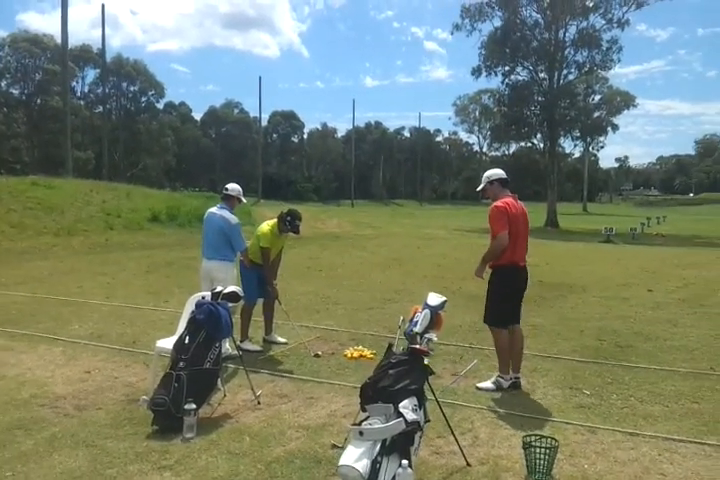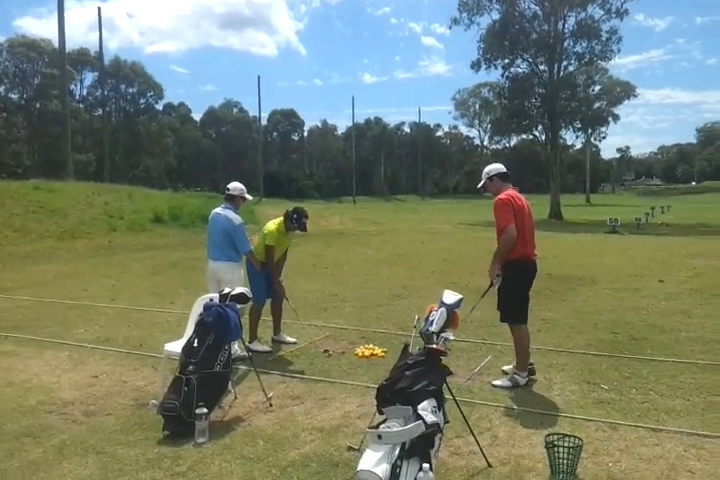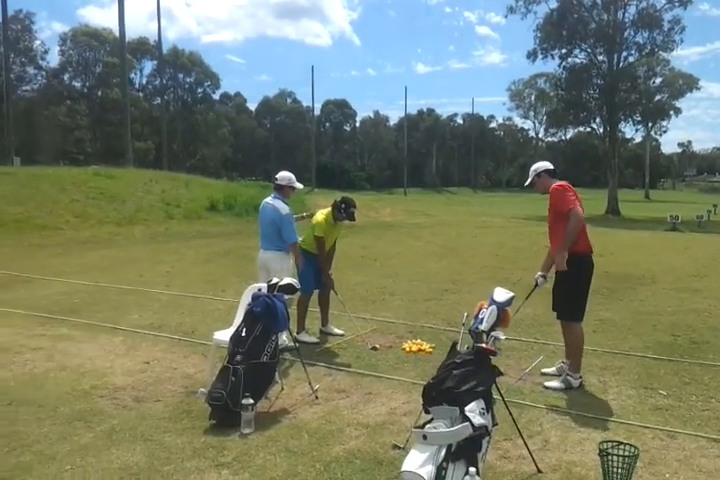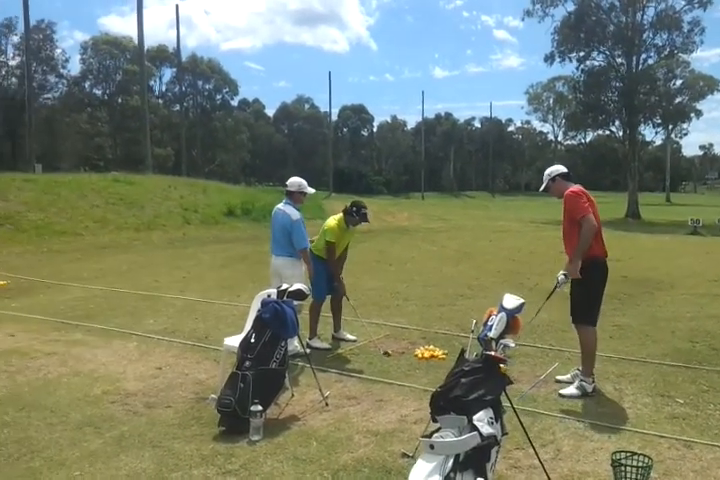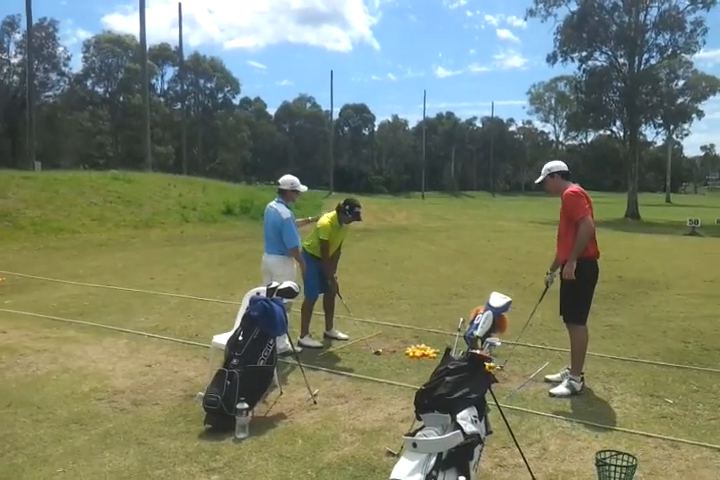
dt=0.4s
person 1, frame 1
left shoulder: (498, 207)
right shoulder: (519, 206)
left elbow: (501, 241)
left wrist: (482, 263)
left hip: (505, 272)
right hip: (519, 270)
left knee: (498, 325)
right knee: (514, 325)
left ankle: (504, 378)
right ankle: (515, 376)
person 1, frame 2
left shoulder: (503, 200)
right shoulder: (518, 198)
left elbow: (510, 235)
left wrist: (494, 264)
right wrist: (500, 267)
left hip: (517, 266)
right hip: (523, 263)
left knee: (516, 321)
right knee: (514, 318)
left ankle: (520, 374)
right ankle: (525, 363)
person 1, frame 3
left shoulder: (559, 188)
right shoulder: (557, 195)
left elbow: (578, 217)
right elbow: (556, 239)
left wrist: (563, 252)
right wrist: (543, 271)
left hip: (575, 262)
right hip: (568, 262)
left knee: (572, 319)
right knee: (564, 317)
left ankle: (574, 376)
right ankle: (568, 364)
person 1, frame 4
left shoulder: (573, 194)
right shoulder: (576, 196)
left elbow: (590, 225)
left wrist: (575, 261)
right wrist: (567, 269)
left hip: (590, 267)
right hip: (586, 266)
left knee: (585, 323)
right knee: (582, 322)
left ankle: (587, 381)
right ankle: (584, 371)
person 1, frame 5
left shoulder: (572, 194)
right shoulder: (569, 197)
left elbow: (587, 226)
left wrist: (571, 262)
right wrist: (552, 269)
left hip: (580, 268)
right hip: (575, 267)
left knee: (575, 322)
right knee: (573, 321)
left ankle: (576, 380)
right ankle: (573, 370)
person 2, frame 1
left shoulder: (209, 213)
right shoulder: (231, 220)
right elbow: (241, 248)
left hip: (206, 263)
right hip: (223, 267)
right ankle: (222, 348)
person 2, frame 2
left shoulder: (214, 214)
right shoulder: (235, 220)
right elbow: (246, 250)
left wrist: (242, 238)
right wrist: (257, 262)
left hip: (212, 265)
right hip: (230, 268)
right ankle: (231, 350)
person 2, frame 3
left shoulder: (265, 203)
right shoulder: (283, 209)
right elbow: (291, 241)
left wrist: (303, 216)
right wrist: (299, 258)
left hip: (263, 254)
right hip: (279, 258)
right ankle: (278, 340)
person 2, frame 4
left shoulder: (277, 209)
right shoulder: (295, 216)
right elbow: (301, 248)
left wrist: (309, 240)
right wrist: (309, 265)
left hip: (275, 260)
right hip: (291, 264)
right ankle: (290, 346)
person 2, frame 5
left shoulder: (270, 207)
right shoulder: (285, 213)
right elbow: (292, 246)
left wrist: (310, 220)
right wrist: (302, 263)
left hip: (268, 258)
right hip: (282, 262)
right ankle: (280, 345)
person 3, frame 1
left shoulder: (284, 231)
right shoulder: (266, 231)
left elbow: (278, 255)
right elbow: (266, 261)
left wrist: (274, 279)
right wrist: (271, 285)
left hip: (263, 265)
right hip: (250, 264)
left knee: (270, 298)
right knee: (251, 301)
left ankle: (269, 334)
right ankle: (243, 340)
person 3, frame 2
left shoulder: (290, 229)
right shoulder: (272, 230)
left elbow: (283, 254)
right elbow: (269, 259)
left wrist: (278, 277)
right wrist: (277, 283)
left hip: (270, 264)
right hip: (257, 263)
left knee: (278, 297)
right knee: (259, 301)
left ankle: (277, 334)
right ankle: (252, 341)
person 3, frame 3
left shoulder: (339, 220)
right shoulder: (321, 220)
left elbow: (332, 245)
right elbow: (321, 250)
left wrist: (329, 269)
right wrist: (327, 275)
left hip: (318, 255)
right hip: (306, 254)
left knee: (325, 289)
right knee: (307, 292)
left ankle: (325, 325)
right ankle: (300, 331)
person 3, frame 4
left shoulder: (351, 225)
right shoulder: (332, 226)
left elbow: (344, 250)
right elbow: (330, 256)
left wrist: (339, 274)
right wrist: (338, 280)
left hip: (330, 260)
right hip: (318, 259)
left knee: (338, 294)
right knee: (319, 297)
left ankle: (337, 331)
right ankle: (312, 338)
person 3, frame 5
left shoulder: (344, 223)
right shoulder: (326, 223)
left elbow: (337, 248)
right elbow: (324, 254)
left wrist: (333, 273)
right wrist: (331, 279)
left hip: (324, 258)
right hip: (311, 257)
left knee: (330, 292)
right knee: (312, 296)
left ankle: (329, 329)
right ankle: (304, 336)
